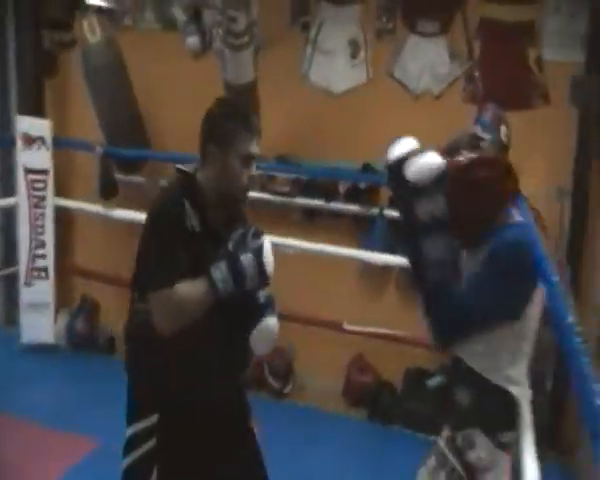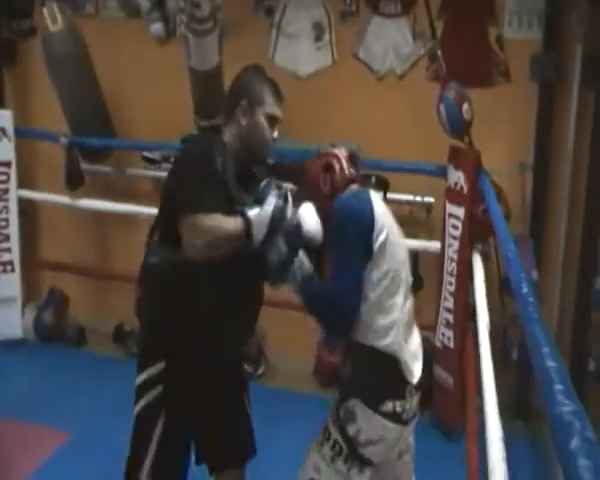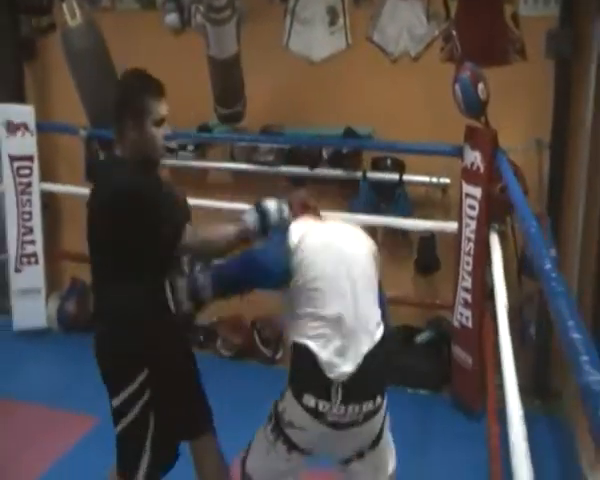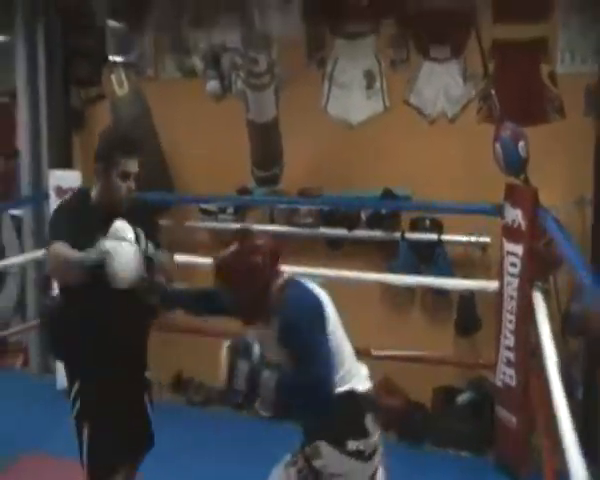
dt=0.5s
person 1, frame 1
left shoulder: (232, 209)
right shoulder: (172, 210)
right elbow: (165, 314)
left wrist: (260, 302)
right wrist: (230, 274)
left hip: (219, 383)
right hip: (166, 388)
person 1, frame 2
left shoulder: (248, 171)
right shoulder: (202, 156)
left elbow: (261, 260)
right elbow: (198, 240)
right wrist: (260, 219)
left hip: (224, 342)
right hip: (175, 339)
person 1, frame 3
left shoulder: (133, 175)
right shoulder: (123, 190)
right elbow: (194, 241)
right wrist: (257, 220)
left hip: (162, 331)
right hip: (134, 342)
left knee: (200, 429)
person 1, frame 4
left shoulder: (137, 213)
right shoulder: (73, 213)
left elbow: (164, 264)
right elbow: (58, 263)
left wrist: (149, 259)
right wrist: (99, 257)
left hip: (129, 346)
right hip: (86, 351)
left knee: (138, 442)
person 2, frame 1
left shoulder: (513, 249)
right shoulder: (486, 237)
left elbow: (448, 326)
left wrist: (429, 229)
left hip: (490, 412)
right hip: (474, 403)
person 2, frame 2
left shoulder: (350, 206)
right shoulder: (370, 207)
left elbow: (340, 303)
left wrist: (295, 263)
left hip: (376, 382)
right hip: (401, 379)
person 2, frame 3
left shoulder: (290, 236)
right shoulder: (361, 240)
left elbow: (258, 266)
right elbow: (379, 313)
left wrist: (198, 283)
left hip: (313, 384)
right hip: (368, 383)
person 2, frame 4
left shoulder: (298, 305)
right shoulder: (281, 294)
left elbow: (315, 390)
right elbow: (218, 300)
left wrist: (258, 377)
right wrist: (167, 295)
left hip: (339, 434)
right hip: (356, 423)
